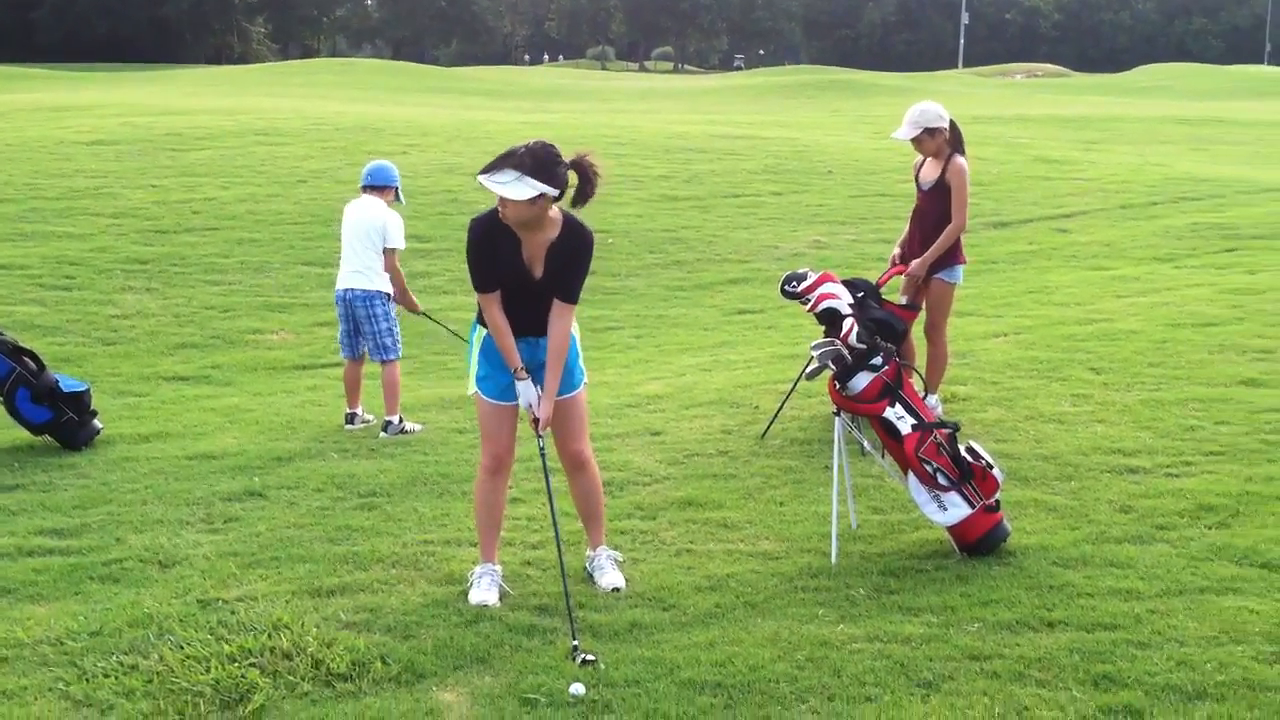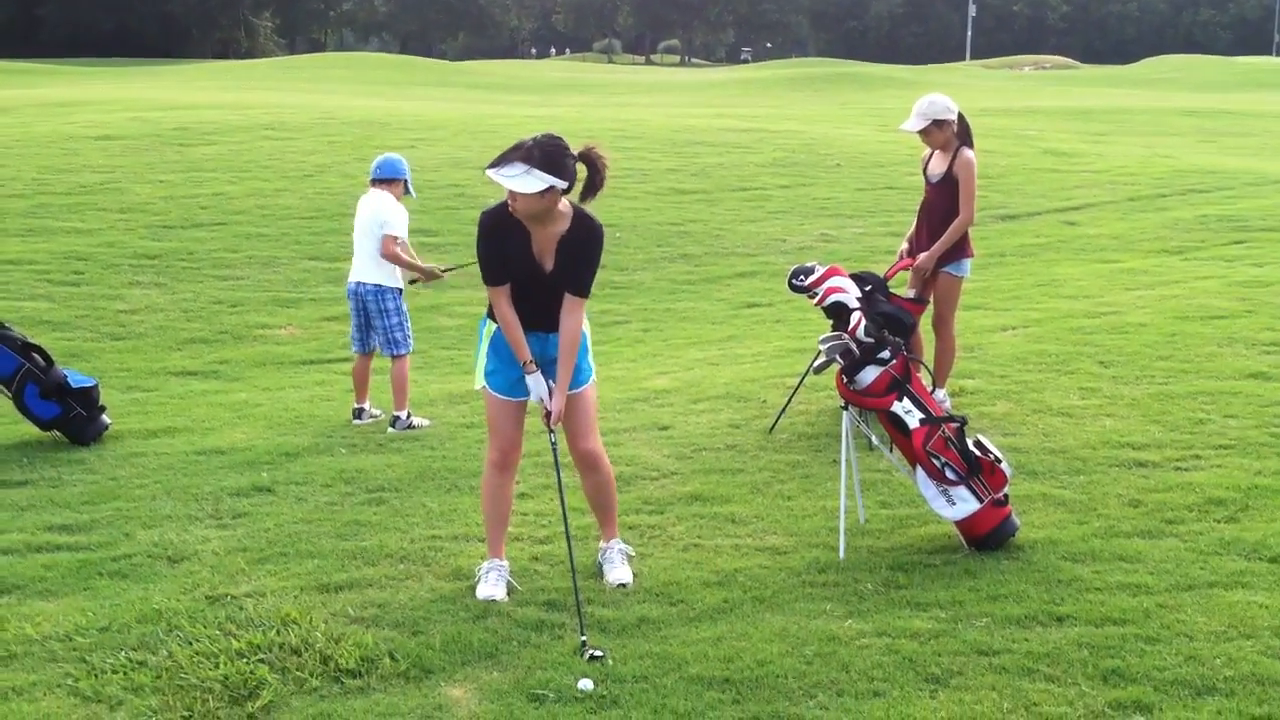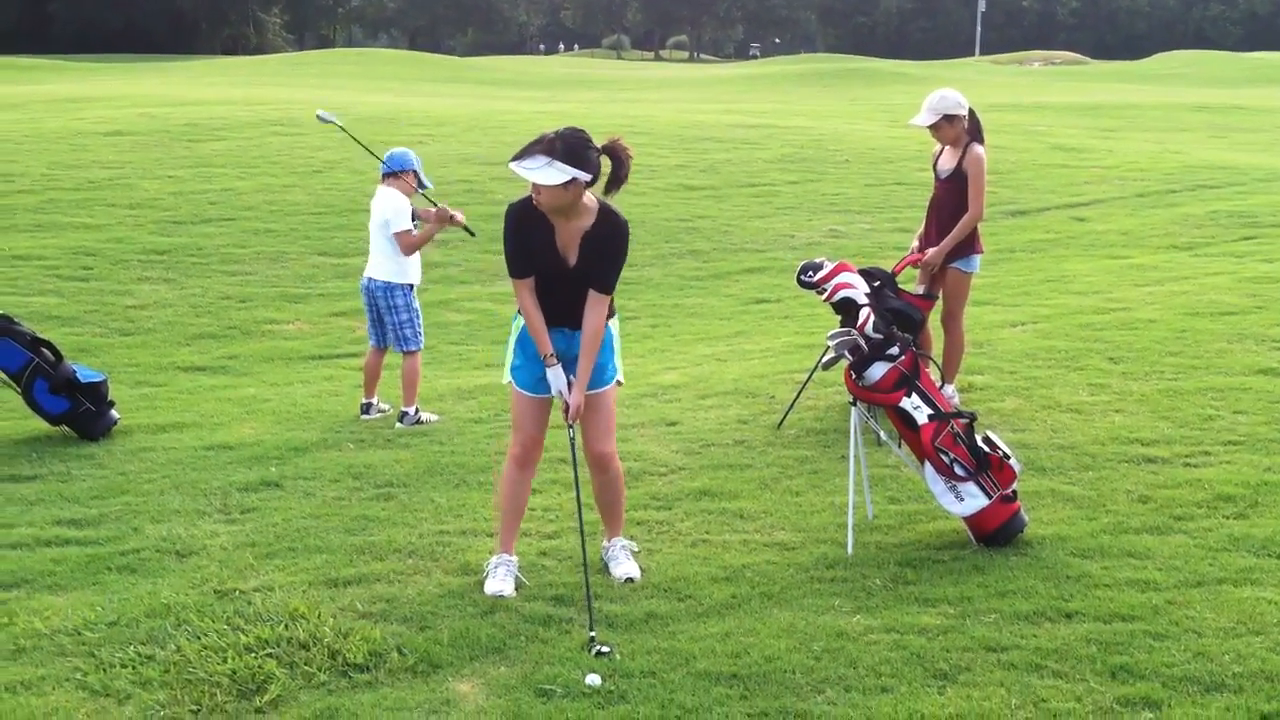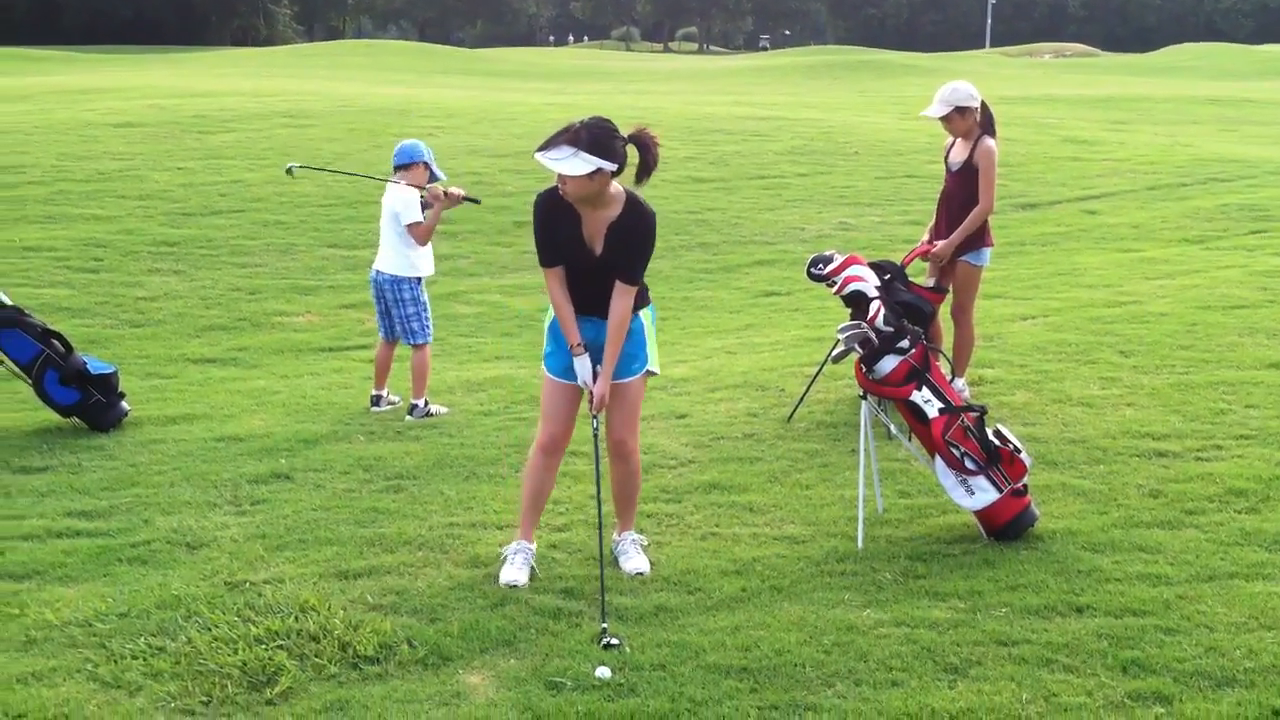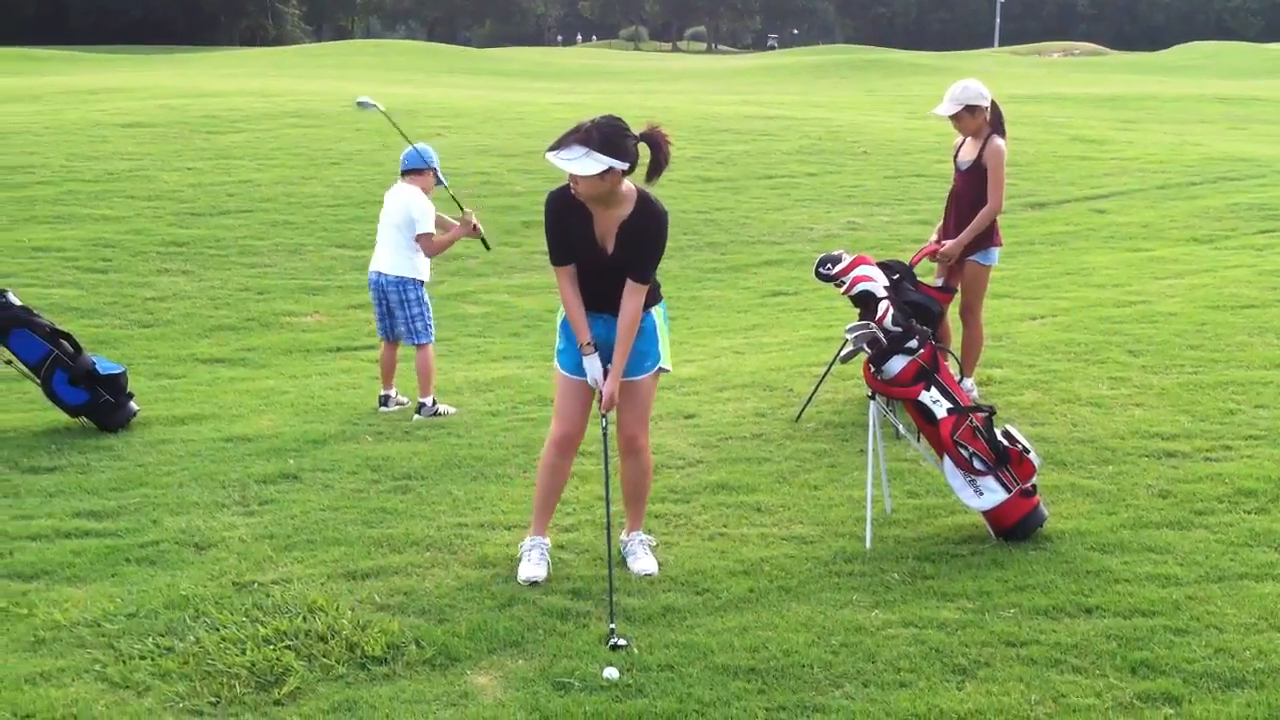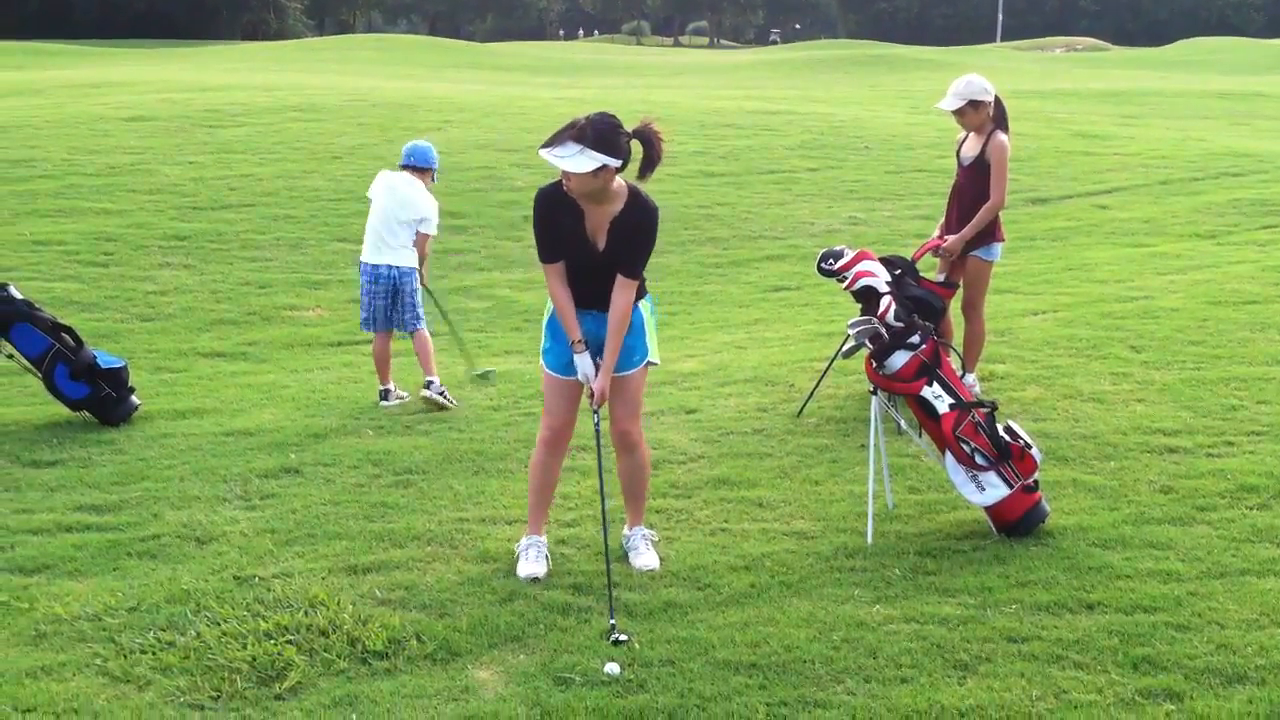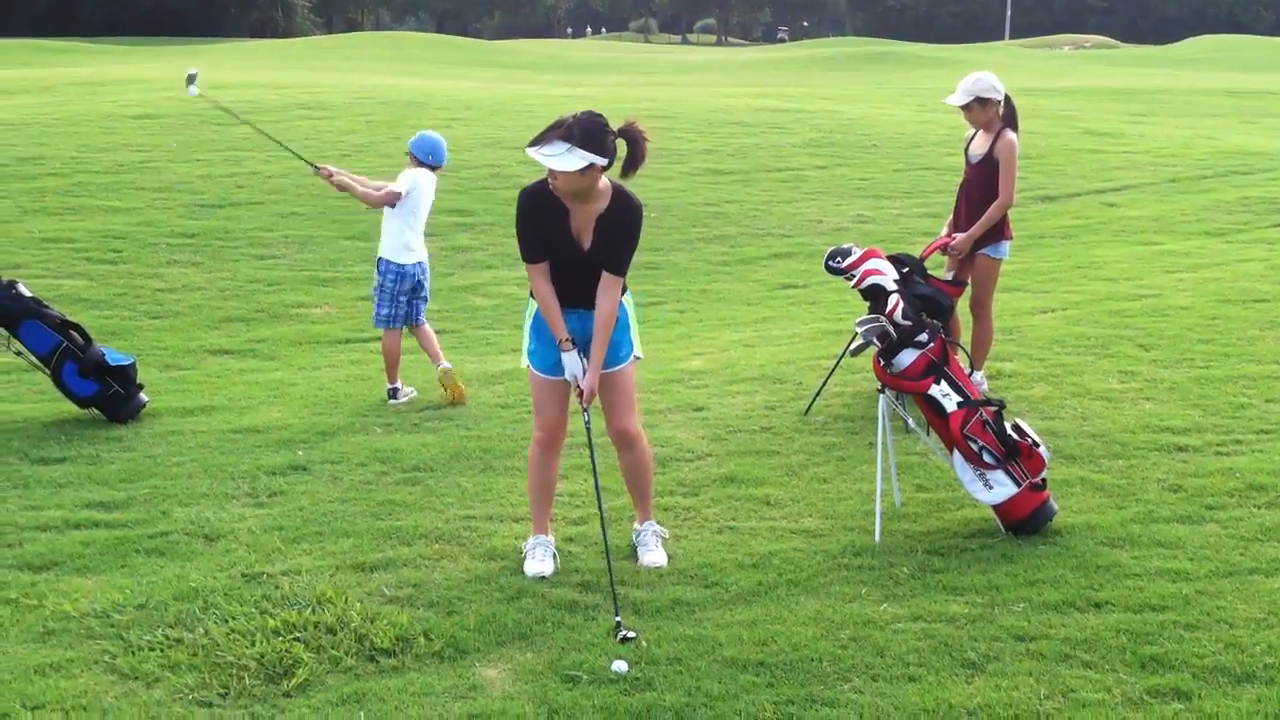
dt=0.2s
person 1, frame 1
left shoulder: (577, 238)
right shoulder: (485, 230)
left elbow: (560, 315)
right elbow: (491, 307)
left wrist: (549, 394)
right wrist: (519, 375)
left hip: (554, 344)
right hip: (499, 345)
left knee: (577, 454)
right knee: (495, 459)
left ankle: (600, 552)
right ankle: (487, 567)
person 1, frame 2
left shoulder: (587, 231)
right shoulder: (494, 223)
left elbow: (572, 310)
right elbow: (501, 301)
left wrist: (561, 388)
right wrist: (529, 370)
left hip: (564, 340)
right hip: (508, 341)
left knee: (589, 451)
right knee: (502, 454)
left ankle: (612, 545)
right ankle: (494, 563)
person 1, frame 3
left shoulder: (612, 227)
right shoulder: (521, 217)
left elbow: (596, 307)
right elbow: (525, 293)
left wrist: (581, 384)
right wrist: (550, 363)
left hip: (593, 339)
right hip: (536, 336)
left knee: (602, 453)
right knee: (523, 450)
left ankle: (616, 543)
right ankle: (504, 557)
person 1, frame 4
left shoulder: (639, 217)
right shoulder: (549, 206)
left elbow: (623, 296)
right elbow: (556, 282)
left wrist: (606, 374)
right wrist: (578, 352)
left hip: (625, 328)
right hip: (569, 324)
left knee: (623, 442)
right knee: (550, 438)
left ankle: (626, 536)
right ankle: (522, 545)
person 1, frame 5
left shoulder: (650, 216)
right shoulder: (560, 204)
left elbow: (633, 296)
right elbow: (566, 280)
left wrist: (616, 374)
right wrist: (588, 350)
left hip: (637, 326)
right hip: (581, 322)
left knee: (633, 439)
right knee: (563, 436)
left ankle: (634, 536)
right ankle: (536, 539)
person 1, frame 6
left shoulder: (641, 211)
right shoulder: (550, 201)
left elbow: (623, 290)
right elbow: (555, 278)
left wrist: (607, 370)
right wrist: (579, 348)
left hip: (625, 321)
right hip: (568, 320)
left knee: (627, 433)
right knee: (553, 433)
left ankle: (636, 531)
right ankle: (533, 538)
person 1, frame 7
left shoulder: (626, 209)
right shoulder: (534, 200)
left elbow: (608, 289)
right elbow: (539, 278)
left wrist: (595, 367)
right wrist: (565, 346)
left hip: (608, 318)
right hip: (552, 319)
left knee: (626, 429)
right knee: (548, 433)
left ankle: (646, 527)
right ankle: (540, 538)
person 2, frame 1
left shoulder: (956, 167)
right shoulder: (920, 164)
left elbow: (958, 223)
left wrist: (927, 260)
right wrist: (900, 246)
left hip: (943, 260)
right hip: (916, 255)
left knee: (934, 330)
left ankle: (931, 398)
person 2, frame 2
left shoulder: (964, 159)
right shoulder: (928, 156)
left elbow: (966, 216)
left wrist: (935, 253)
right wrist: (908, 240)
left hip: (950, 253)
right hip: (924, 249)
left knee: (941, 323)
left ankle: (939, 392)
person 2, frame 3
left shoulder: (973, 155)
right shoulder: (939, 152)
left elbow: (975, 212)
left wrist: (943, 249)
right wrist: (920, 238)
left hip: (960, 249)
right hip: (933, 245)
left knee: (951, 319)
left ankle: (948, 388)
person 2, frame 4
left shoulder: (985, 148)
right shoulder: (951, 144)
left elbow: (986, 205)
left wrist: (952, 241)
right wrist: (930, 231)
left hip: (970, 242)
right hip: (944, 238)
left knee: (961, 312)
left ankle: (958, 382)
person 2, frame 5
left shoulder: (994, 147)
right shoulder: (960, 144)
left elbow: (994, 205)
left wrist: (961, 241)
right wrist: (939, 231)
left hip: (979, 242)
right hip: (953, 238)
left knee: (969, 312)
left ankle: (967, 382)
person 2, frame 6
left shoulder: (997, 143)
right shoulder: (963, 139)
left elbow: (997, 201)
left wrist: (963, 237)
right wrist: (942, 227)
left hip: (981, 238)
right hip: (955, 234)
left knee: (971, 307)
left ankle: (969, 377)
person 2, frame 7
left shoulder: (1006, 141)
right shoulder: (971, 137)
left elbow: (1005, 199)
left wrist: (971, 234)
right wrist: (950, 225)
left hip: (990, 235)
right hip: (963, 232)
left knee: (979, 306)
left ankle: (977, 375)
person 3, frame 1
left shoulder: (351, 209)
right shoulder: (390, 217)
right elbow: (390, 265)
left wrist: (395, 292)
right wrist: (406, 296)
left hip: (344, 289)
right hip: (372, 292)
left knee: (354, 357)
right knee: (389, 358)
left ankle: (353, 414)
right ankle: (393, 421)
person 3, frame 2
left shoulder: (364, 202)
right shoulder: (394, 209)
right elbow: (388, 251)
left wrist: (417, 263)
right wrist: (422, 270)
left hip: (357, 284)
right hip: (383, 287)
left knee: (363, 351)
right knee: (400, 353)
left ankle: (361, 408)
right ankle: (401, 417)
person 3, frame 3
left shoulder: (383, 197)
right shoulder: (397, 203)
left elbow: (420, 214)
right elbow: (408, 246)
left wrist: (444, 216)
right wrist: (436, 223)
left hip: (372, 281)
right hip: (394, 285)
left knee: (377, 346)
right knee: (411, 349)
left ankle: (369, 403)
right ankle: (409, 412)
person 3, frame 4
left shoulder: (397, 190)
right shoulder: (407, 195)
left elbow: (429, 201)
right elbow: (421, 237)
left wrist: (449, 196)
right wrist: (439, 206)
left hip: (382, 274)
right hip: (403, 278)
left knee: (388, 339)
right knee: (420, 342)
left ankle: (379, 395)
right ankle: (418, 405)
person 3, frame 5
left shoulder: (395, 193)
right shoulder: (420, 203)
right elbow: (430, 248)
left wrist: (460, 225)
right wrist: (460, 231)
left hip: (378, 275)
right hip: (405, 280)
left knee: (390, 340)
right knee: (423, 342)
left ankle: (387, 396)
right ankle: (426, 405)
person 3, frame 6
left shoulder: (384, 179)
right shoulder: (427, 203)
right elbow: (420, 247)
right wrist: (421, 270)
left hip: (372, 267)
right hip: (405, 270)
left knee: (381, 332)
right knee: (418, 328)
left ankle: (387, 390)
right ankle: (432, 383)
person 3, frame 7
left shoulder: (413, 177)
right shoulder: (427, 182)
left elbow: (380, 198)
right elbow: (383, 189)
left wrist: (344, 182)
right wrist: (341, 175)
left hip: (395, 264)
right hip: (418, 264)
left knee: (391, 328)
right knee: (418, 321)
left ankle: (395, 388)
right ankle: (442, 365)
